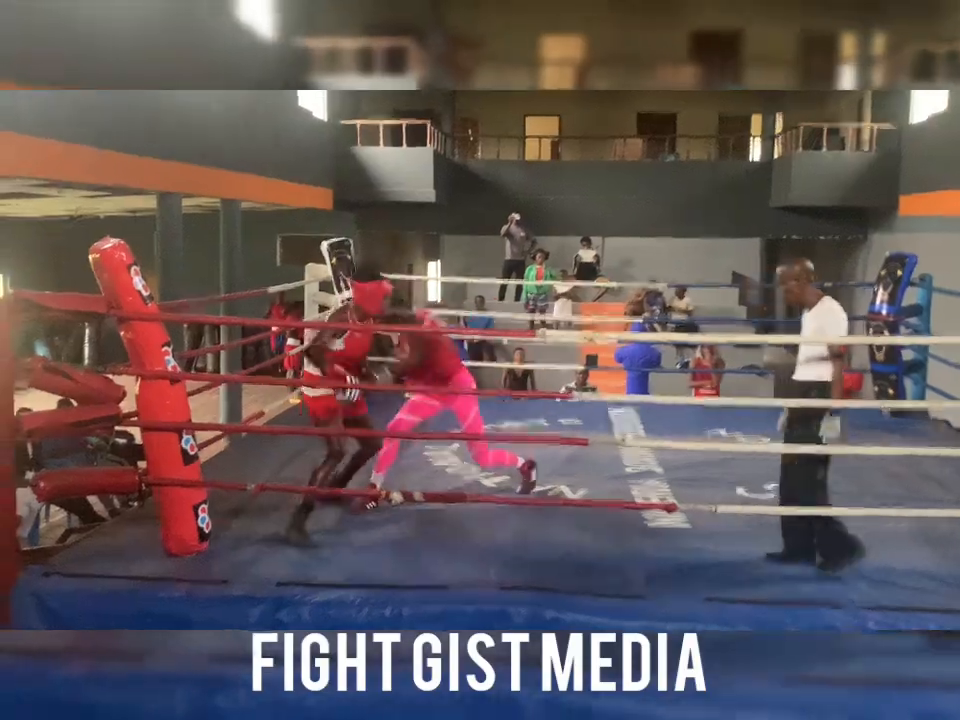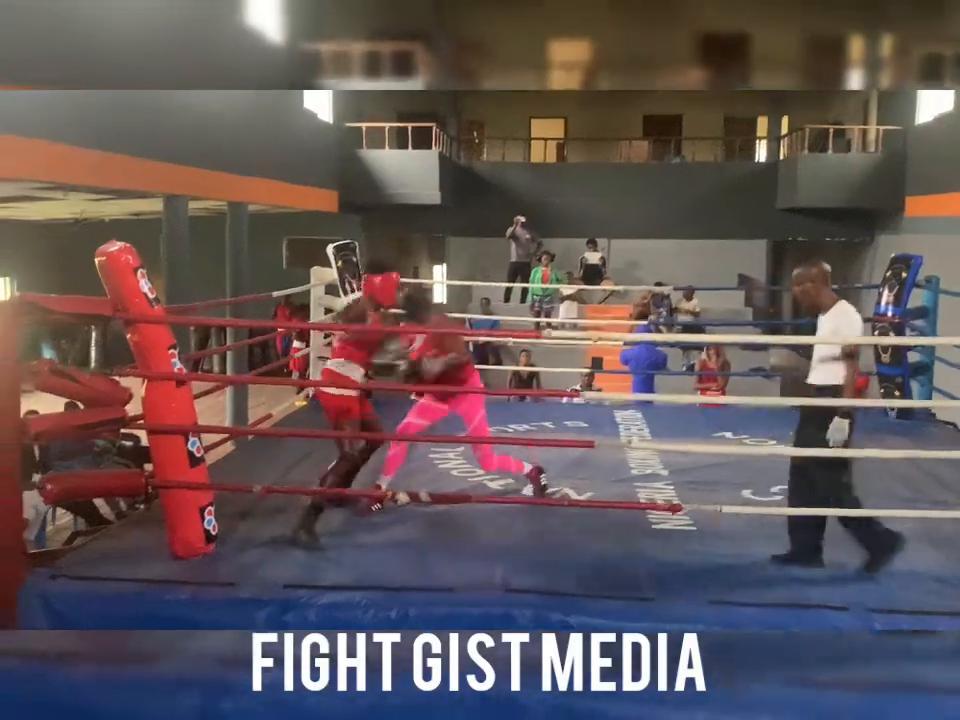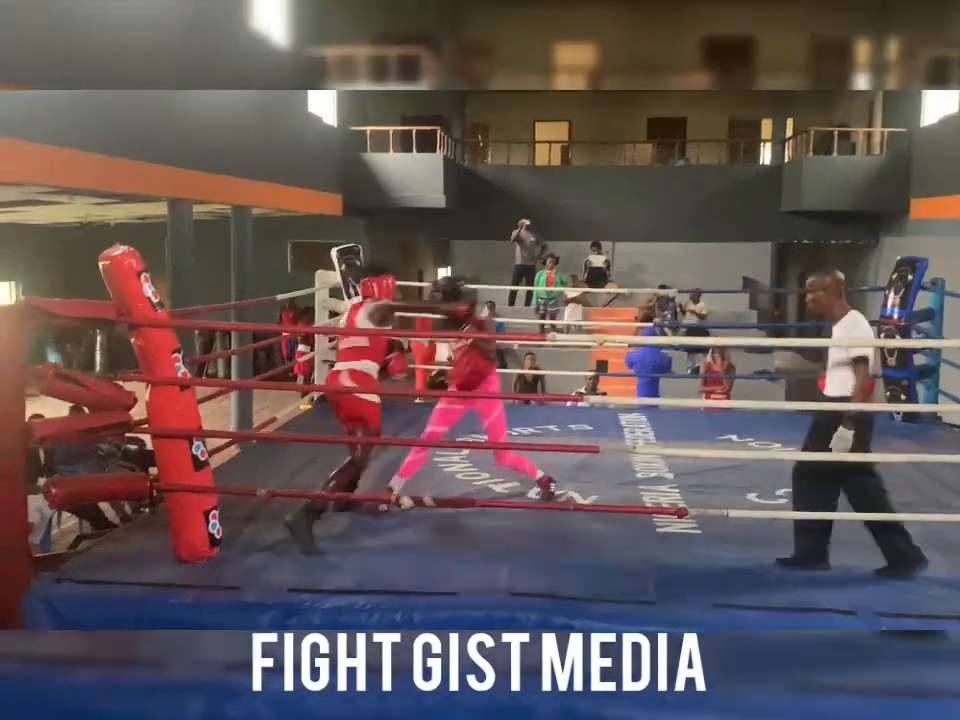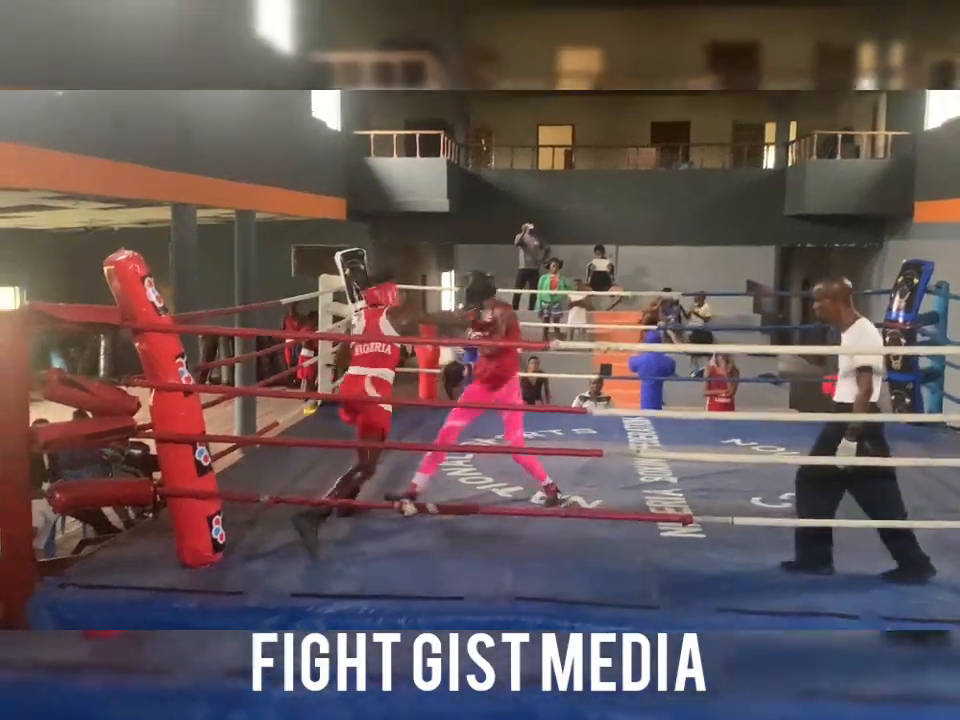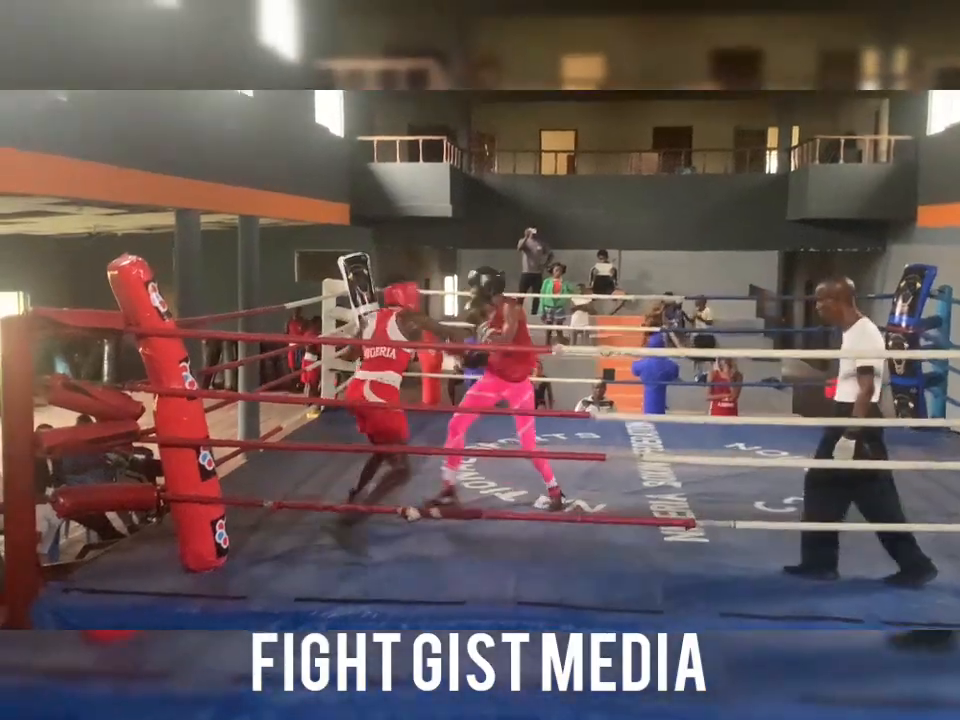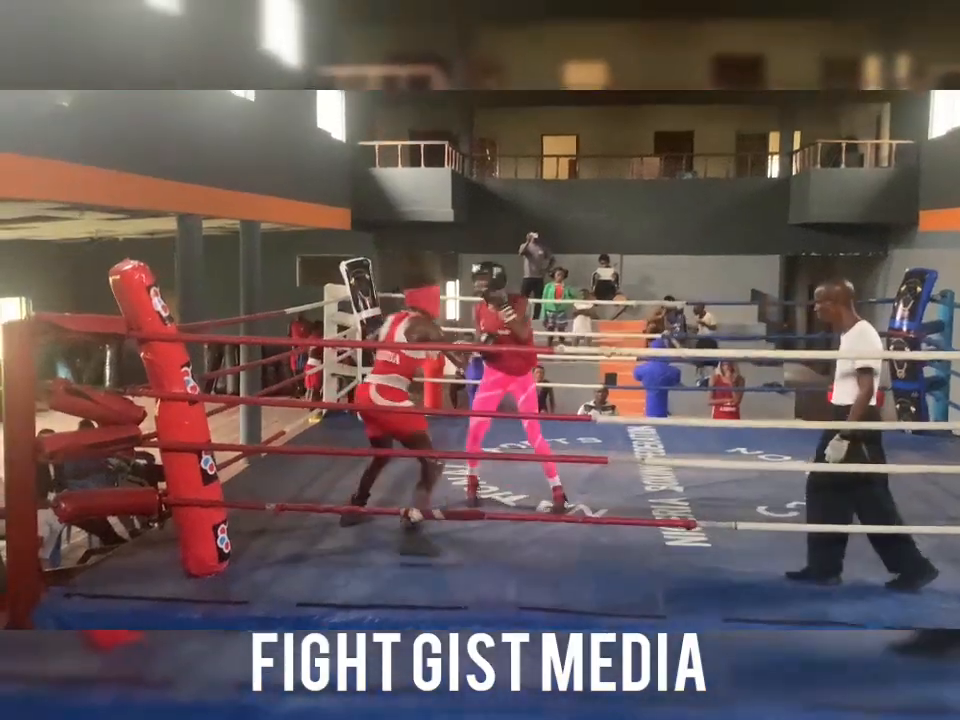
dt=0.1s
person 1, frame 1
left shoulder: (830, 312)
right shoulder: (809, 312)
left elbow: (839, 365)
left wrist: (833, 413)
right wrist: (793, 409)
left hip: (818, 399)
right hip: (803, 397)
left knee: (806, 477)
right knee: (795, 474)
left ankle: (840, 546)
right ankle: (799, 547)
person 1, frame 2
left shoulder: (844, 314)
right shoulder: (824, 315)
left elbow: (851, 367)
left wrist: (842, 415)
left hip: (833, 402)
right hip: (817, 401)
left knee: (831, 481)
right knee: (803, 475)
left ankle: (882, 541)
right ankle: (805, 549)
person 1, frame 3
left shoulder: (855, 325)
right shoulder: (839, 325)
left elbow: (863, 379)
left wrist: (848, 425)
left hip: (848, 412)
right hip: (830, 412)
left knee: (863, 490)
right knee: (808, 476)
left ankle: (905, 556)
right ankle: (811, 553)
person 1, frame 4
left shoulder: (863, 333)
right shoulder: (848, 332)
left elbow: (866, 389)
left wrist: (852, 437)
left hip: (859, 421)
right hip: (841, 418)
left knee: (878, 495)
right knee: (812, 480)
left ankle: (915, 563)
right ankle: (815, 557)
person 1, frame 5
left shoulder: (864, 334)
right shoulder: (851, 332)
left elbow: (867, 389)
left wrist: (851, 436)
left hip: (859, 422)
right hip: (843, 417)
left knee: (877, 498)
right knee: (820, 485)
left ankle: (915, 565)
right ankle: (820, 562)
person 1, frame 6
left shoulder: (862, 336)
right shoulder: (848, 335)
left elbow: (866, 391)
left wrist: (845, 436)
left hip: (857, 425)
right hip: (842, 420)
left knee: (872, 501)
right knee: (822, 489)
left ankle: (914, 567)
right ankle: (824, 567)
person 2, frame 1
left shoulder: (370, 321)
right shoulder: (342, 316)
right elbow: (311, 352)
right wrist: (341, 377)
left hip: (343, 387)
right hip: (322, 387)
left knee: (372, 443)
right knee: (337, 450)
left ankle: (337, 486)
right ankle: (298, 519)
person 2, frame 2
left shoulder: (378, 314)
right shoulder: (360, 308)
left elbow: (373, 349)
right elbow: (336, 325)
left hip: (354, 386)
right hip: (338, 386)
left knee: (375, 438)
right knee: (350, 454)
left ankle: (340, 488)
right ankle: (307, 521)
person 2, frame 3
left shoulder: (351, 312)
right shoulder: (379, 307)
right elbow: (413, 305)
left wrist: (387, 360)
left hip: (338, 381)
right hip: (357, 385)
left knee: (370, 438)
right knee: (359, 459)
left ankle: (345, 493)
right ankle: (304, 519)
person 2, frame 4
left shoulder: (357, 318)
right shoulder: (401, 314)
left elbow: (340, 361)
right elbow: (440, 318)
left hip: (349, 387)
right hip: (373, 392)
left knee: (369, 453)
right knee: (365, 467)
left ankle: (346, 501)
right ankle: (312, 517)
person 2, frame 5
left shoulder: (371, 318)
right shoulder: (411, 318)
left elbow: (349, 355)
right elbow: (455, 337)
left hip: (356, 391)
right hip: (380, 395)
left knee: (382, 452)
right knee: (400, 469)
left ankle: (354, 505)
right ankle: (350, 520)
person 2, frame 6
left shoulder: (393, 320)
right shoulder: (423, 326)
right elbow: (458, 357)
left hip: (368, 393)
right hip: (390, 399)
left knee: (383, 455)
right knee: (432, 463)
left ankle: (354, 509)
person 3, frame 1
left shoulder: (417, 327)
right shoulder: (419, 319)
left hip: (457, 386)
right hip: (434, 388)
left knee: (480, 455)
right knee: (394, 431)
left ankle: (524, 466)
right ankle: (373, 490)
person 3, frame 2
left shoulder: (438, 321)
right shoulder: (426, 324)
left elbow: (462, 358)
left wrist: (433, 366)
right wrist: (414, 371)
left hip: (466, 390)
right hip: (439, 391)
left knee: (487, 462)
right knee: (402, 435)
left ankle: (532, 472)
right ankle: (379, 492)
person 3, frame 3
left shoulder: (474, 316)
right shoulder: (455, 317)
left elbow: (487, 353)
left wrist: (463, 328)
left hip: (484, 387)
right hip: (460, 388)
left knee: (502, 456)
right knee: (427, 440)
left ankle: (543, 480)
right ankle: (392, 493)
person 3, frame 4
left shoulder: (501, 312)
right shoulder: (483, 311)
left elbow: (492, 349)
left wrist: (477, 317)
left hip: (506, 385)
right hip: (482, 383)
left knee: (516, 448)
right knee: (446, 434)
left ankle: (549, 487)
right ankle: (413, 491)
person 3, frame 5
left shoulder: (510, 307)
right shoulder: (489, 309)
left elbow: (507, 342)
left wrist: (484, 329)
left hip: (518, 380)
right hip: (493, 376)
left knee: (527, 442)
right knee: (457, 424)
left ankle: (554, 490)
right ankle: (448, 487)
person 3, frame 6
left shoulder: (515, 302)
right shoulder: (479, 310)
left elbow: (525, 337)
left wrist: (504, 307)
right wrist: (483, 343)
left hip: (521, 374)
right hip: (493, 373)
left knee: (534, 435)
right knee: (476, 428)
left ankle: (557, 491)
right ankle: (473, 482)
